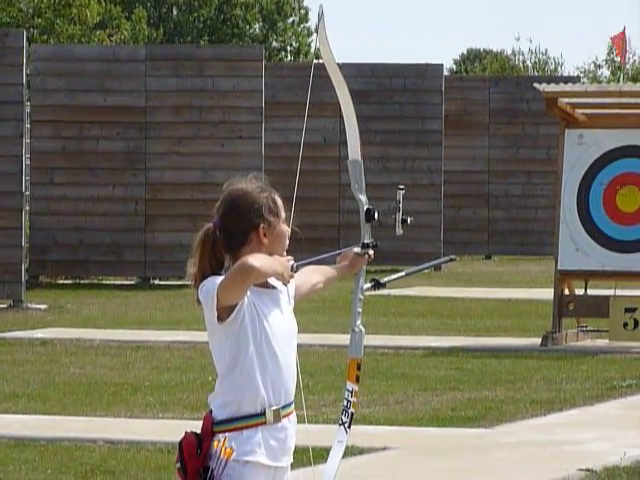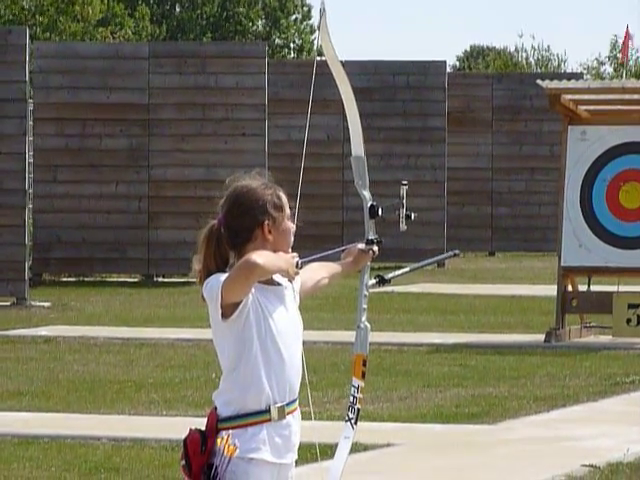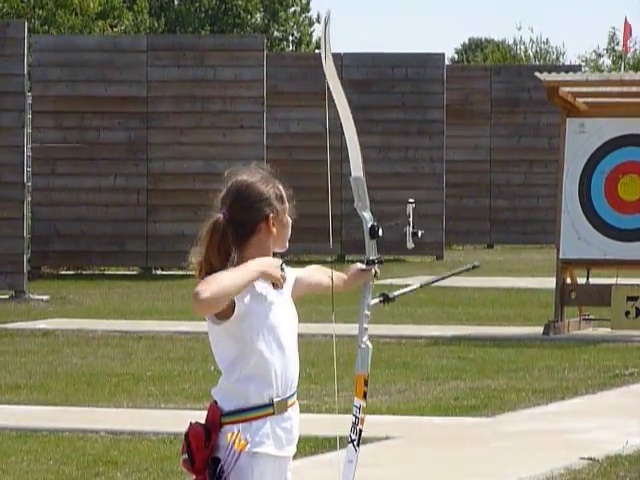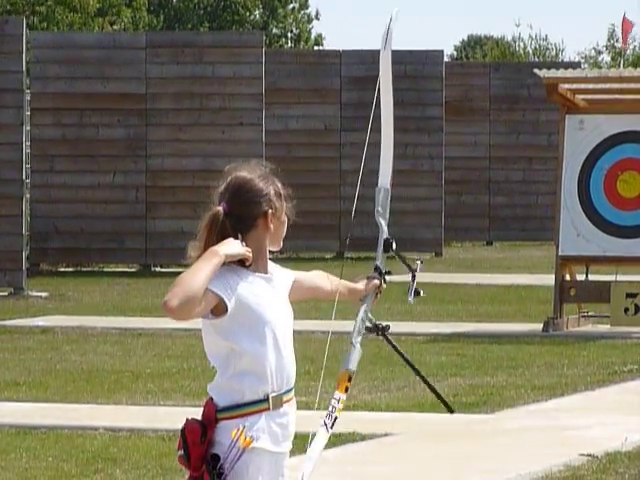
dt=0.4s
person 1, frame 1
left shoulder: (279, 287)
right shoulder: (217, 292)
left elbow: (312, 277)
right elbow: (248, 268)
left wrist: (343, 268)
right wrist: (274, 266)
left hip: (277, 439)
right hip: (242, 447)
person 1, frame 2
left shoulder: (285, 283)
right shoulder: (222, 289)
left elbow: (316, 274)
right elbow: (252, 265)
left wrist: (347, 264)
right wrist: (280, 262)
left hip: (281, 435)
right hip: (247, 444)
person 1, frame 3
left shoulder: (279, 279)
right shoulder: (228, 289)
left elbow: (311, 275)
right elbow: (202, 297)
left wrist: (347, 279)
right wrist: (257, 267)
left hip: (279, 429)
right hip: (247, 437)
person 1, frame 4
left shoulder: (275, 277)
right shoulder: (224, 284)
left elbow: (314, 282)
right elbow: (175, 305)
left wrist: (354, 289)
right wrist: (216, 253)
left hip: (275, 426)
right hip: (242, 432)
